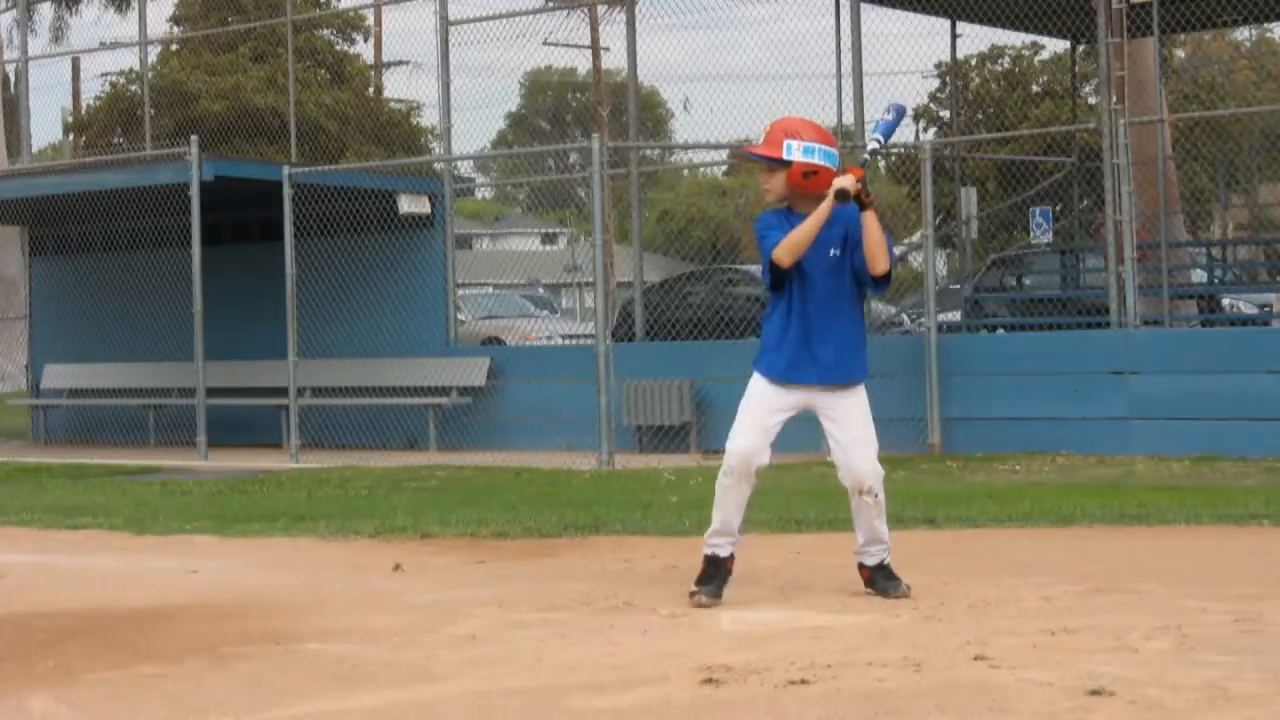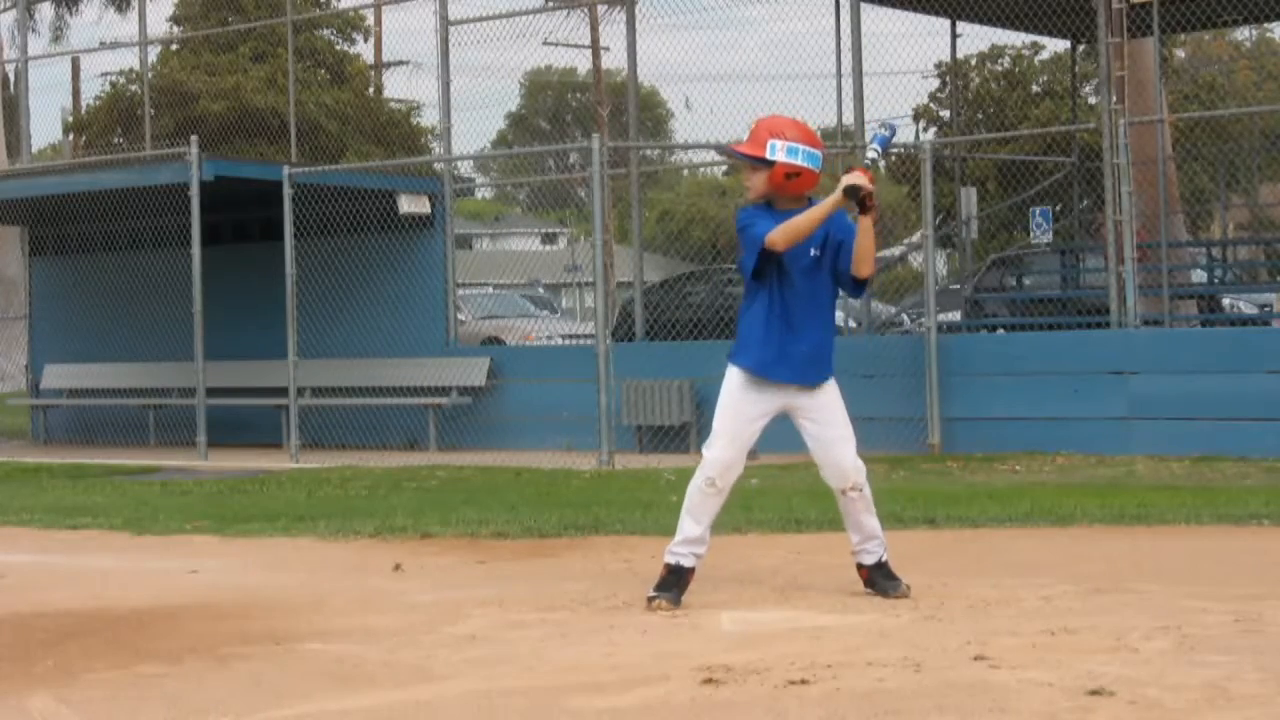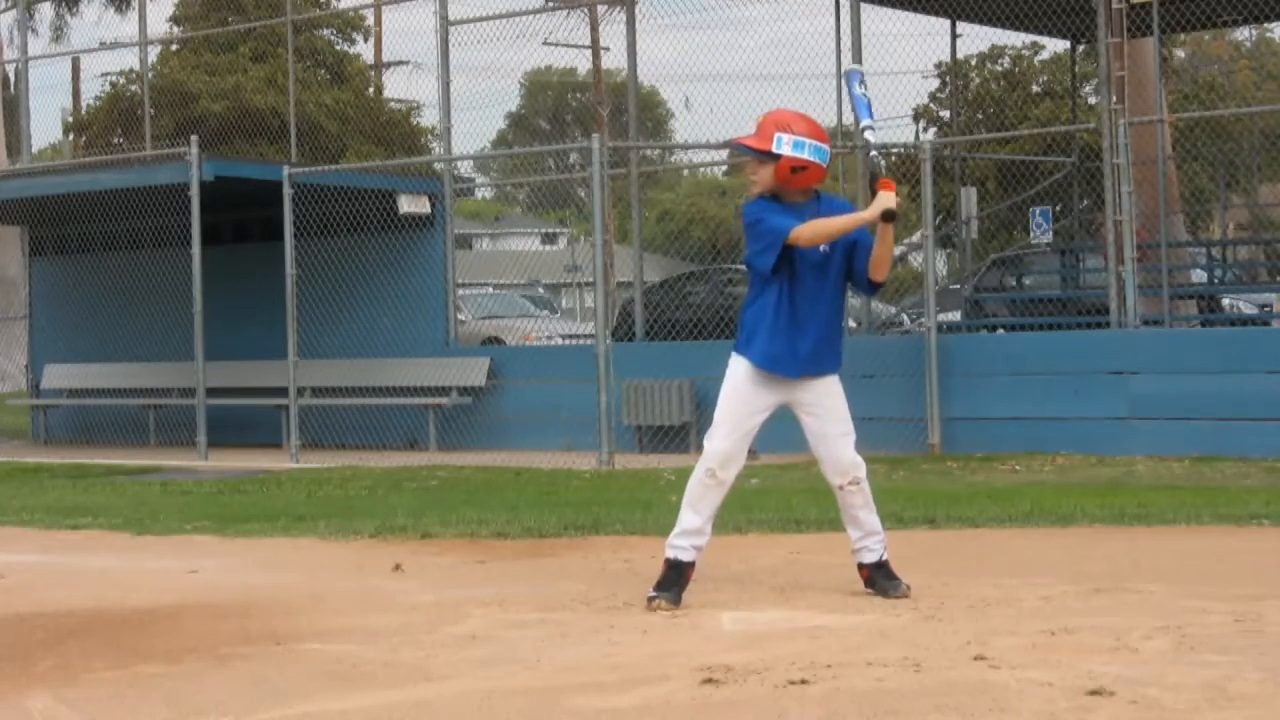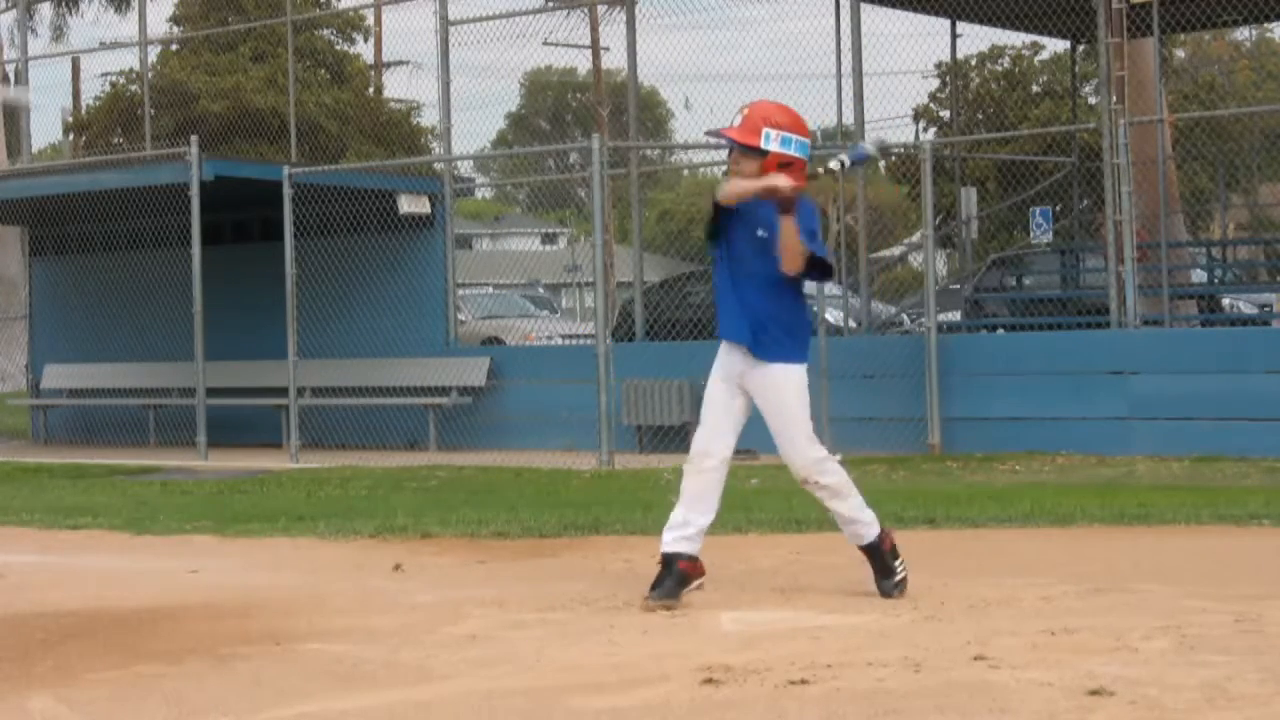
dt=0.7s
person 1, frame 1
left shoulder: (852, 219)
right shoulder: (770, 223)
left elbow: (879, 268)
right elbow: (783, 257)
left wrist: (867, 203)
right wrist: (829, 203)
left hip: (840, 371)
right hip: (777, 368)
left knee: (863, 471)
right knee: (740, 454)
left ankle: (875, 563)
right ankle: (718, 557)
person 1, frame 2
left shoulder: (832, 223)
right shoulder: (750, 218)
left elbow: (861, 271)
right elbow: (779, 240)
left wrist: (864, 210)
right wrist: (837, 199)
left hip: (813, 373)
right hip: (753, 370)
left knee: (847, 470)
right knee: (718, 465)
left ankle: (873, 562)
right ankle: (678, 565)
person 1, frame 3
left shoulder: (839, 212)
right shoulder: (758, 212)
left elbow: (875, 275)
right elbow: (804, 235)
left wrist: (887, 222)
right wrist: (870, 214)
left hip: (818, 367)
right hip: (757, 361)
left knee: (846, 466)
right knee: (718, 458)
left ankle: (874, 562)
right ankle: (679, 562)
person 1, frame 4
left shoulder: (799, 207)
right shoulder: (742, 194)
left elbow: (792, 266)
right elbow: (724, 193)
left wrist: (787, 209)
right wrist: (765, 186)
left hip: (780, 355)
right hip: (736, 348)
left knee: (806, 458)
right knee: (706, 452)
left ankle: (875, 542)
right ankle: (680, 557)
